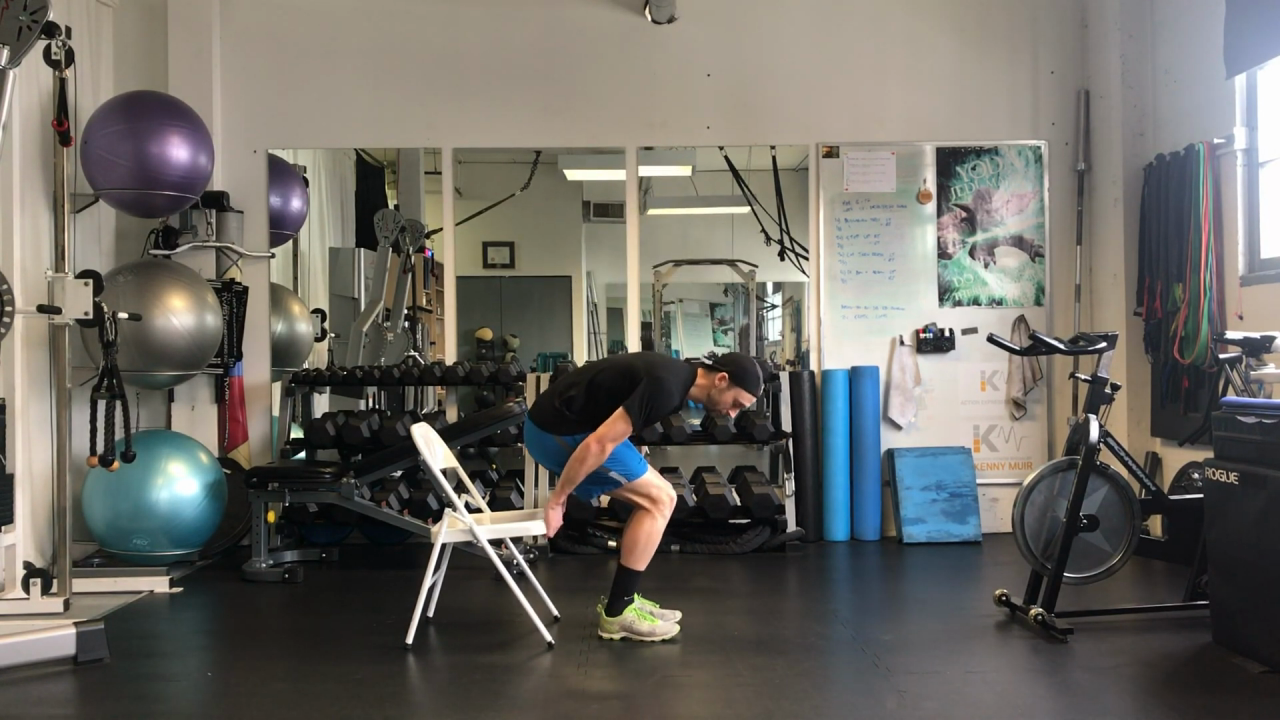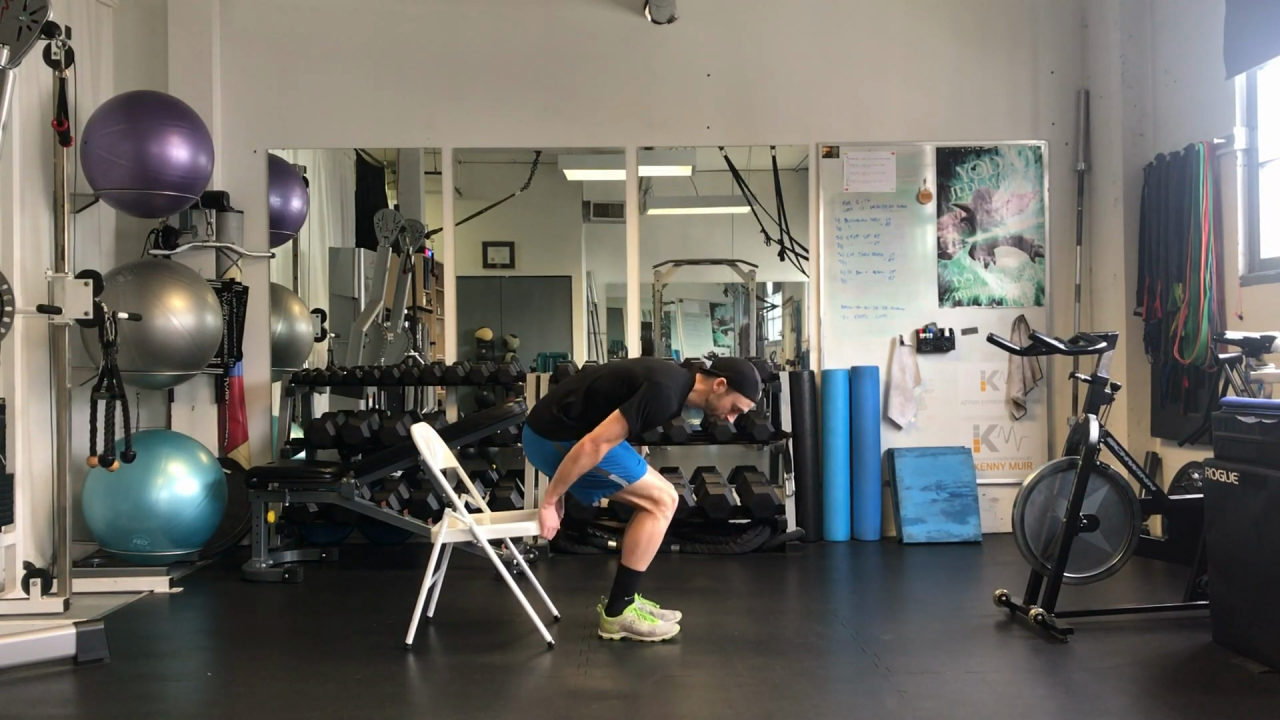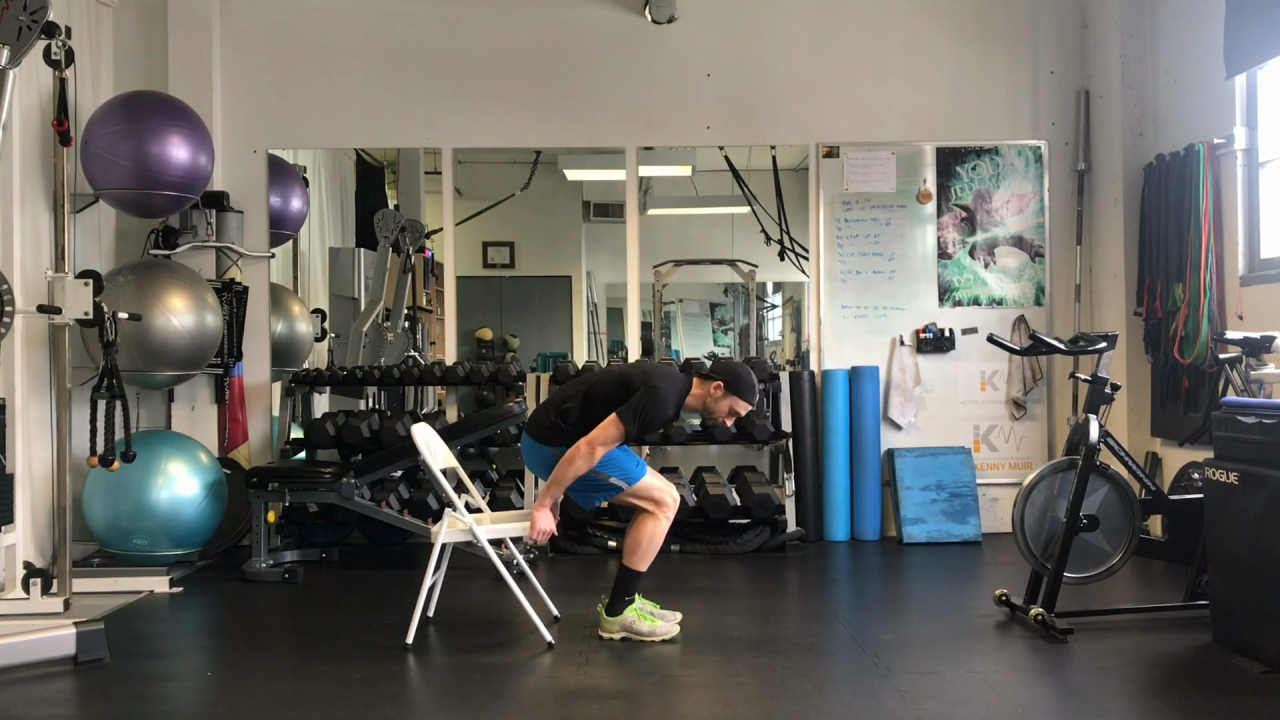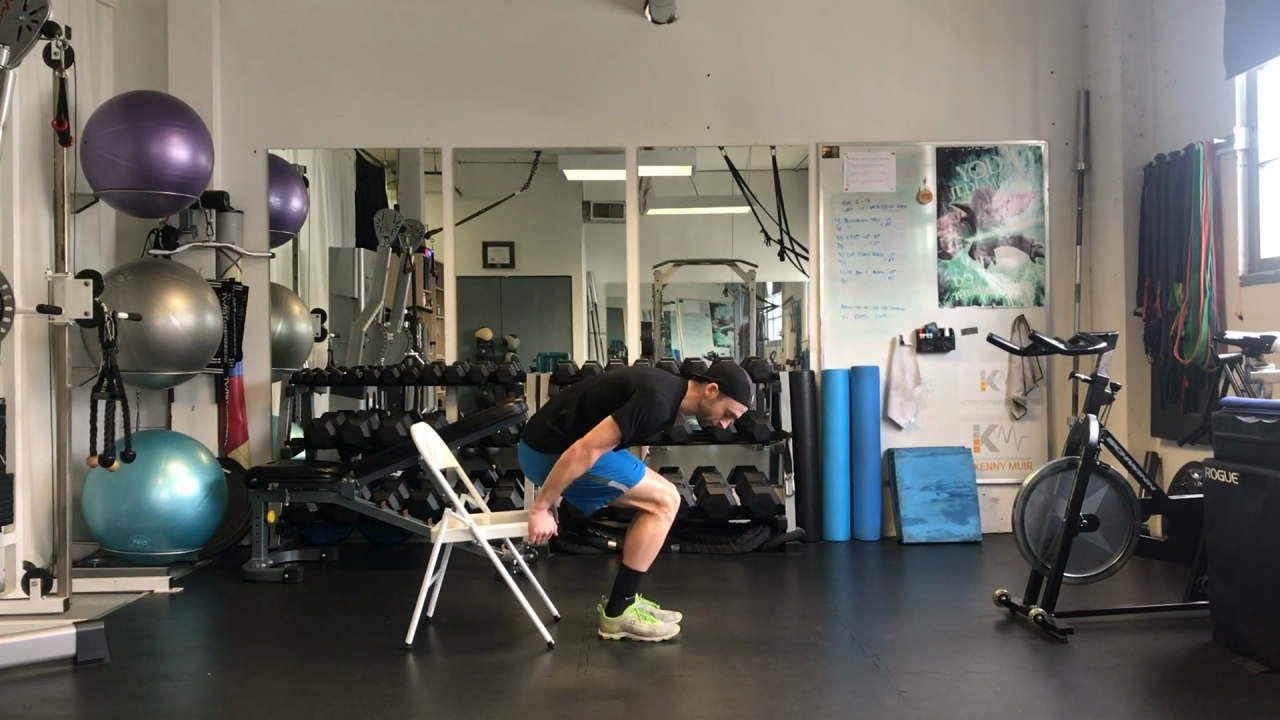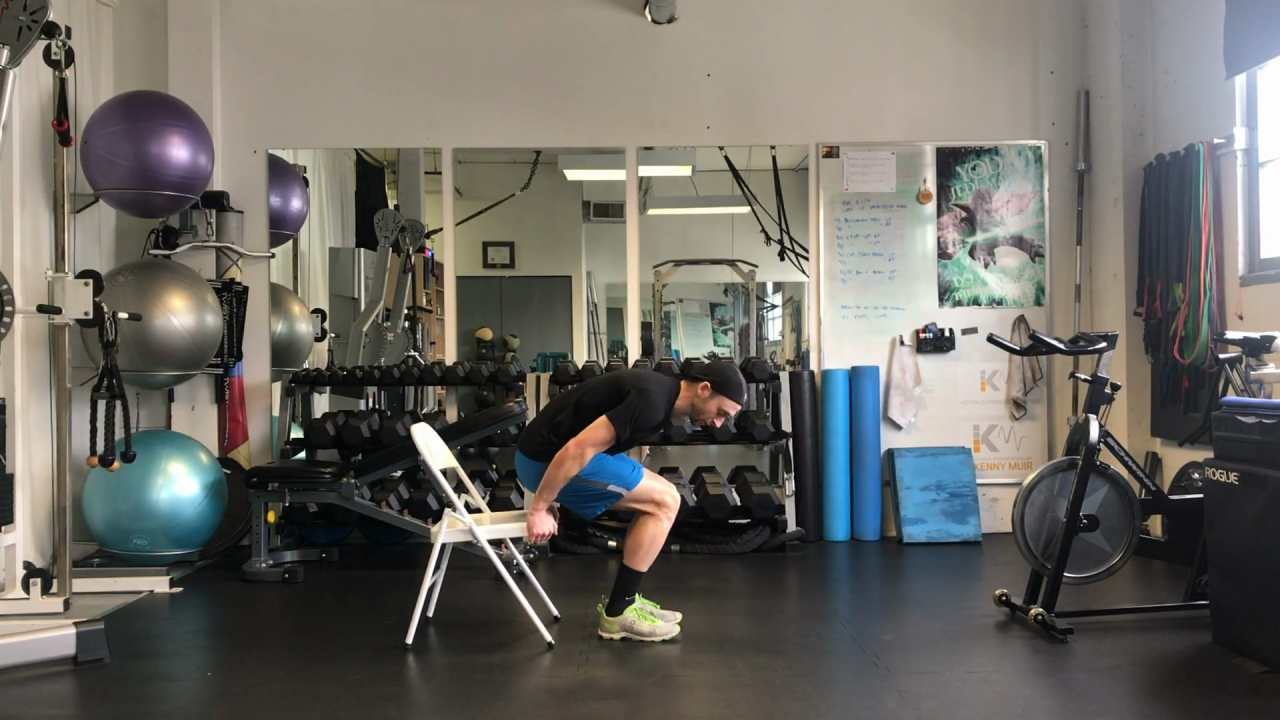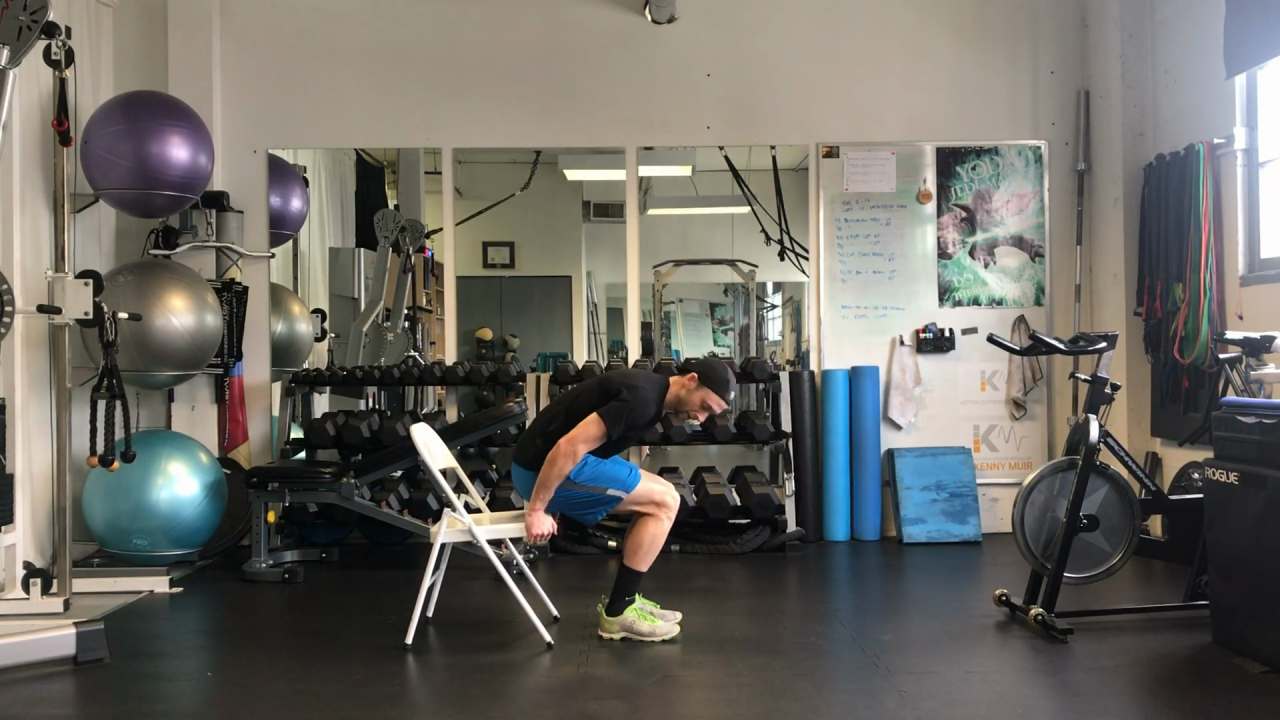
dt=0.1s
person 1, frame 1
left shoulder: (676, 376)
right shoulder: (666, 387)
right elbow: (599, 444)
right wrist: (557, 501)
left hip: (563, 424)
right hip: (558, 430)
left knee: (658, 499)
right knee: (658, 500)
left ankle: (622, 600)
right ankle: (618, 613)
person 1, frame 2
left shoulder: (675, 382)
right shoulder: (665, 393)
right elbow: (593, 445)
left wrist: (557, 491)
right wrist: (549, 502)
left hip: (561, 431)
right hip: (556, 436)
left knee: (657, 499)
right knee: (661, 501)
left ankle: (622, 601)
right ankle: (618, 613)
person 1, frame 3
left shoulder: (672, 386)
right shoulder: (662, 396)
right elbow: (589, 448)
left wrist: (554, 494)
right wrist: (543, 505)
left hip: (560, 435)
right hip: (554, 442)
left knee: (658, 500)
right knee: (663, 502)
left ankle: (622, 600)
right ankle: (618, 613)
person 1, frame 4
left shoulder: (667, 390)
right shoulder: (658, 400)
right elbow: (583, 451)
left wrist: (551, 496)
right wrist: (540, 508)
left hip: (555, 444)
right hip: (552, 451)
left knee: (660, 498)
right knee: (664, 502)
left ankle: (623, 600)
right ankle: (617, 613)
person 1, frame 5
left shoulder: (661, 391)
right shoulder: (652, 401)
right elbow: (577, 450)
left wrist: (548, 497)
right wrist: (538, 509)
left hip: (550, 449)
right hip: (547, 457)
left knee: (660, 498)
right knee: (664, 503)
left ankle: (623, 600)
right ankle: (618, 613)
person 1, frame 6
left shoulder: (650, 392)
right shoulder: (642, 398)
right elbow: (569, 447)
right wrist: (536, 510)
left hip: (548, 465)
right hip: (542, 467)
left knee: (660, 496)
right knee: (665, 502)
left ankle: (623, 599)
right ankle: (618, 613)
